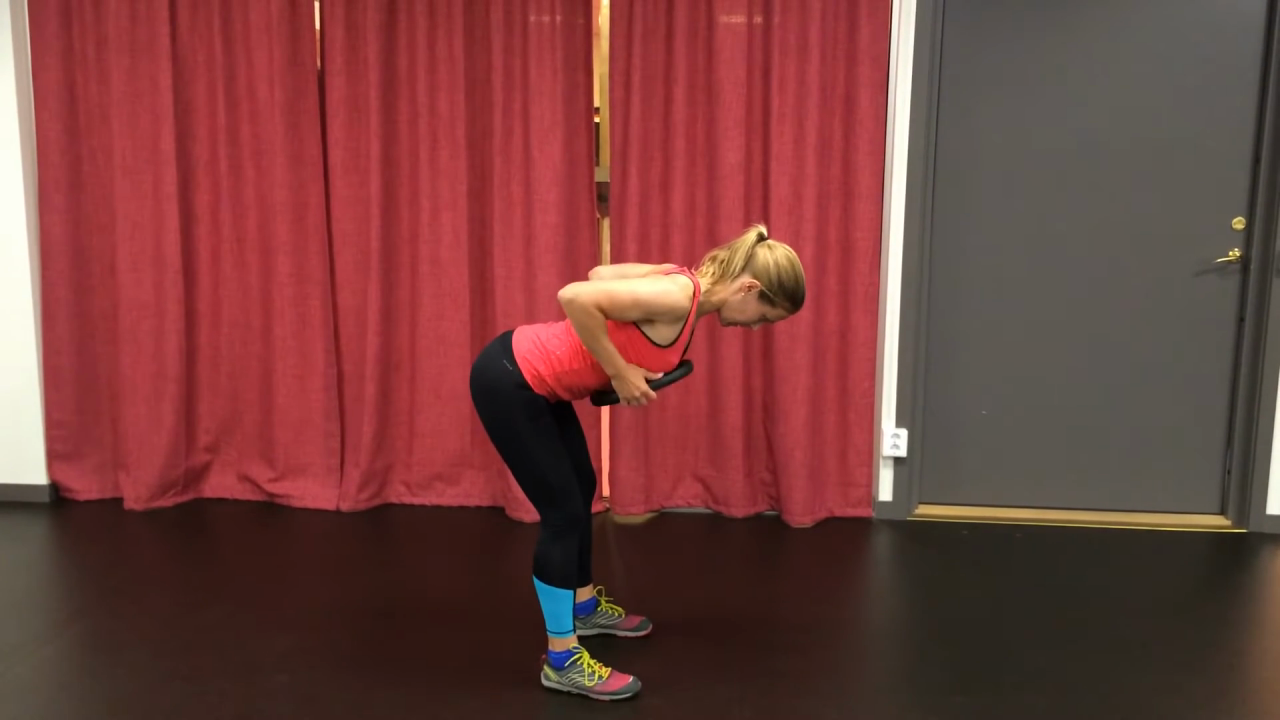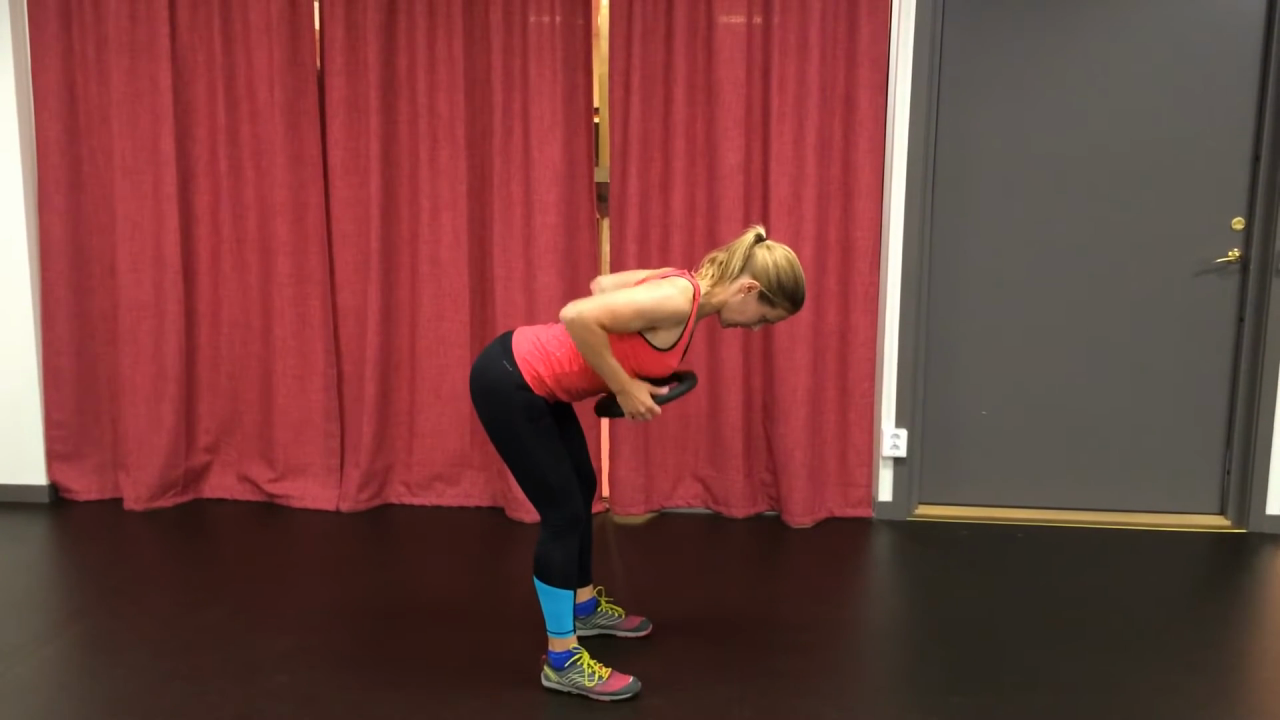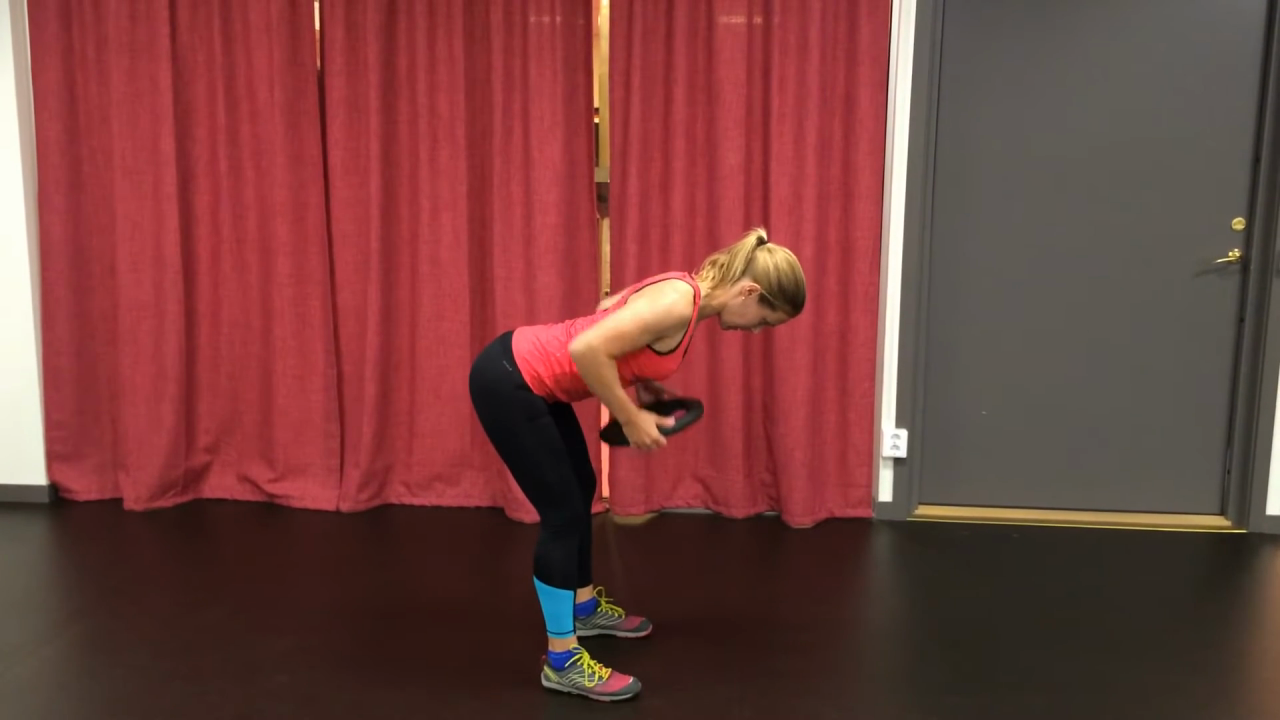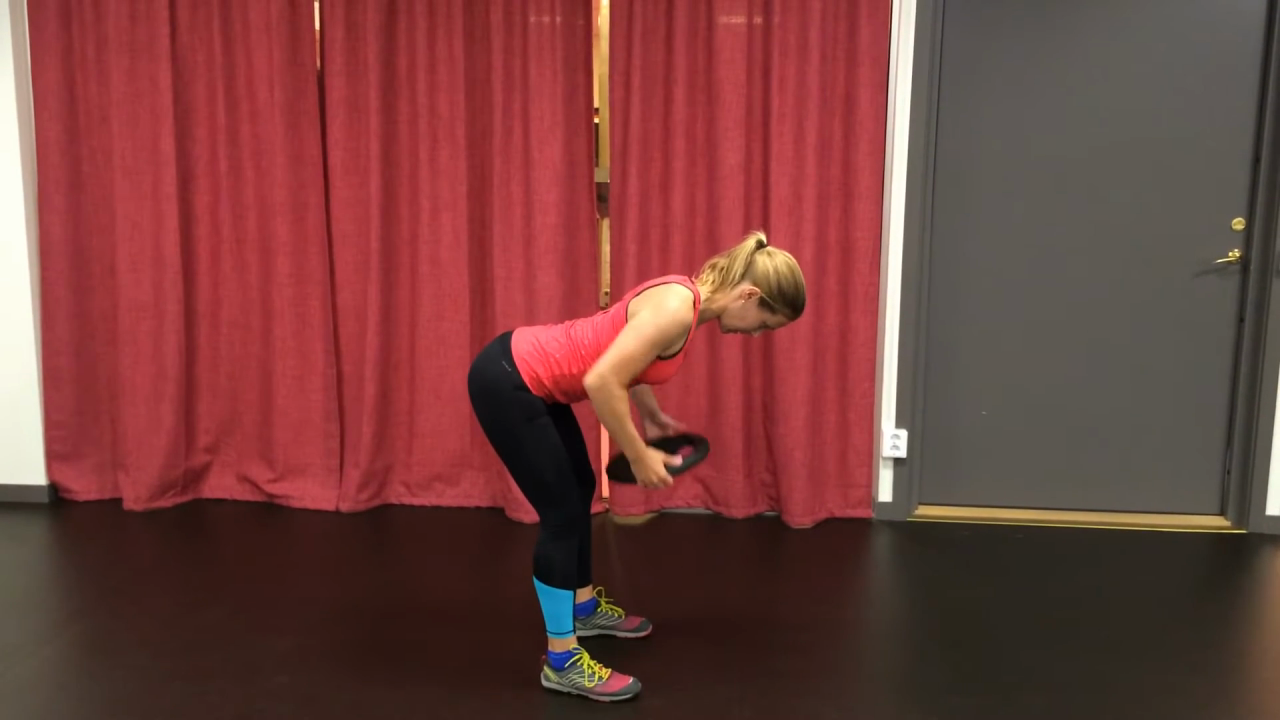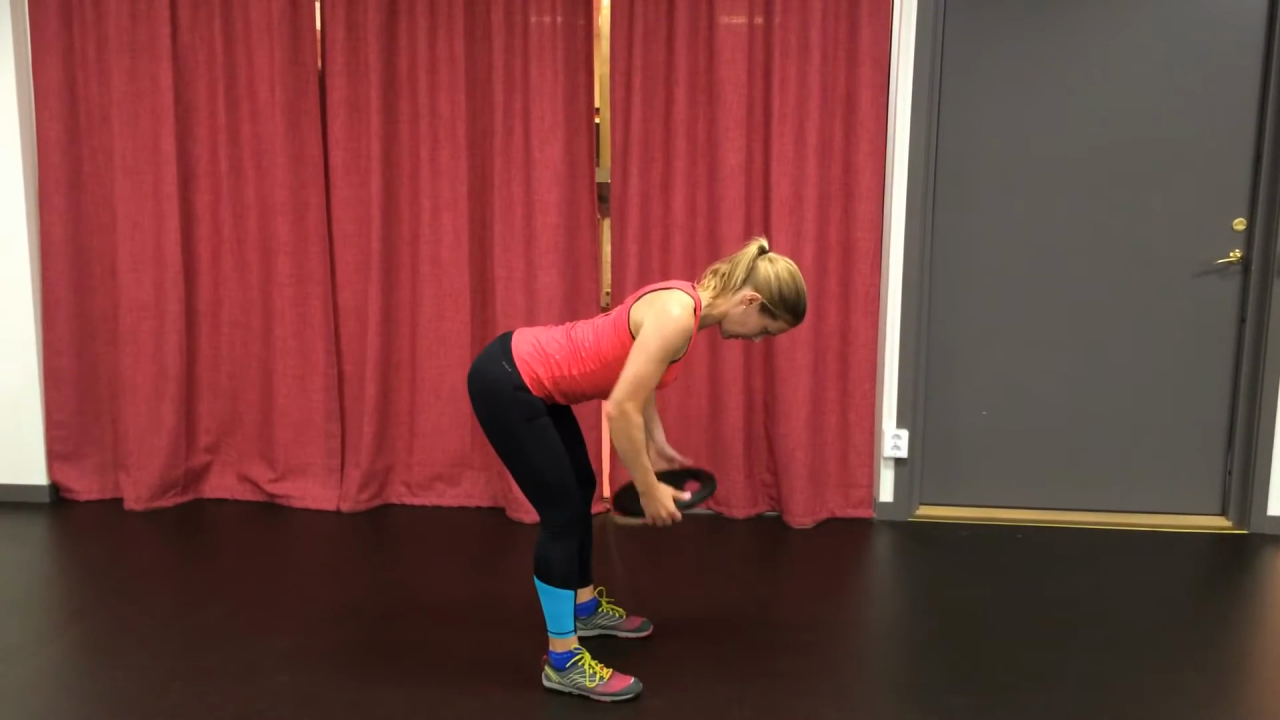
dt=0.1s
person 1, frame 1
left shoulder: (684, 284)
right shoulder: (676, 297)
left elbow: (598, 275)
right elbow: (575, 296)
left wrist: (628, 364)
right wrist: (622, 373)
left hip: (532, 373)
right hip: (509, 380)
left knee: (581, 488)
right knee: (563, 511)
left ankle: (585, 607)
right ankle: (562, 660)
person 1, frame 2
left shoulder: (684, 286)
right shoulder: (676, 301)
left elbow: (600, 286)
right elbow: (577, 315)
left wrist: (633, 374)
right wrist: (624, 387)
left hip: (531, 373)
right hip: (508, 381)
left knee: (581, 489)
right knee: (564, 512)
left ankle: (585, 607)
right ankle: (562, 661)
person 1, frame 3
left shoulder: (686, 292)
right shoulder: (676, 304)
right elbow: (585, 350)
left wrist: (643, 385)
right wrist: (631, 419)
left hip: (530, 373)
right hip: (507, 381)
left knee: (580, 490)
right knee: (563, 513)
left ankle: (585, 608)
right ankle: (562, 661)
person 1, frame 4
left shoulder: (685, 296)
right shoulder: (676, 309)
right elbow: (599, 383)
left wrist: (652, 415)
right wrist: (640, 456)
left hip: (529, 374)
right hip: (506, 380)
left knee: (580, 489)
right knee: (562, 513)
left ankle: (584, 607)
right ankle: (562, 661)
person 1, frame 5
left shoulder: (686, 303)
right shoulder: (676, 316)
left elbow: (639, 388)
right elbow: (621, 410)
left wrist: (659, 446)
right wrist: (649, 489)
left hip: (528, 373)
right hip: (505, 381)
left knee: (580, 490)
right knee: (563, 512)
left ankle: (585, 607)
right ankle: (563, 662)
